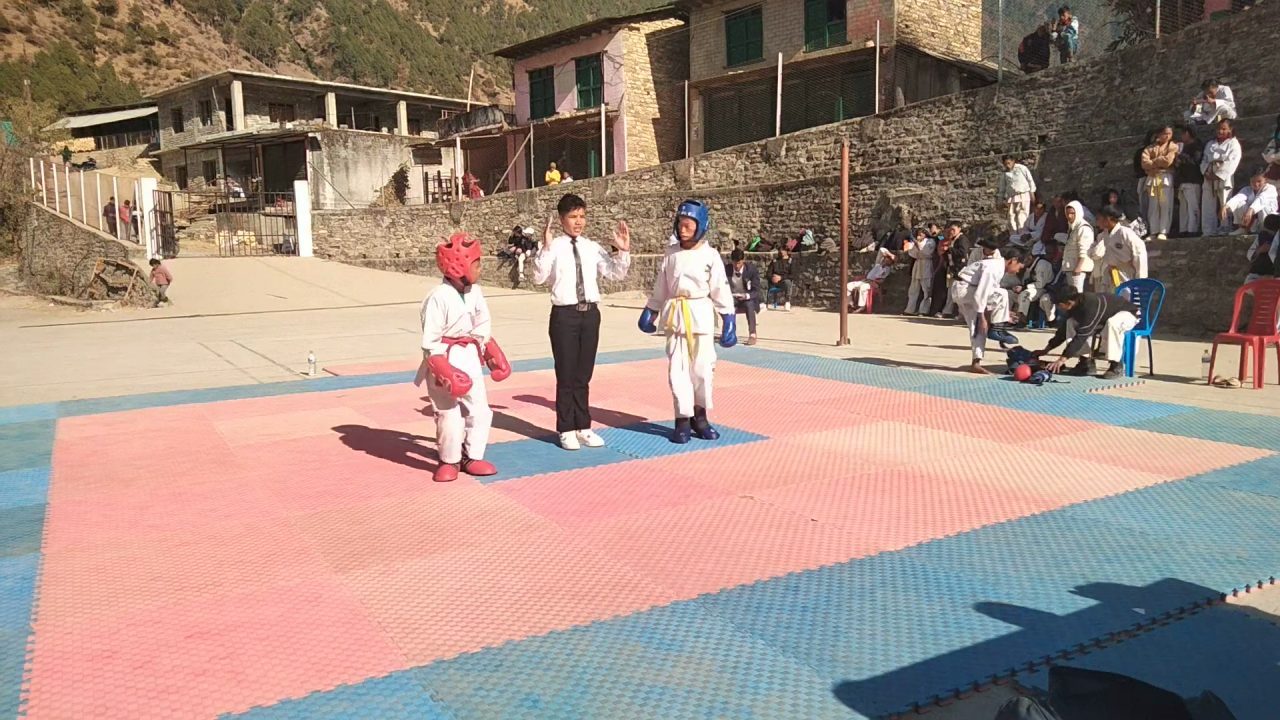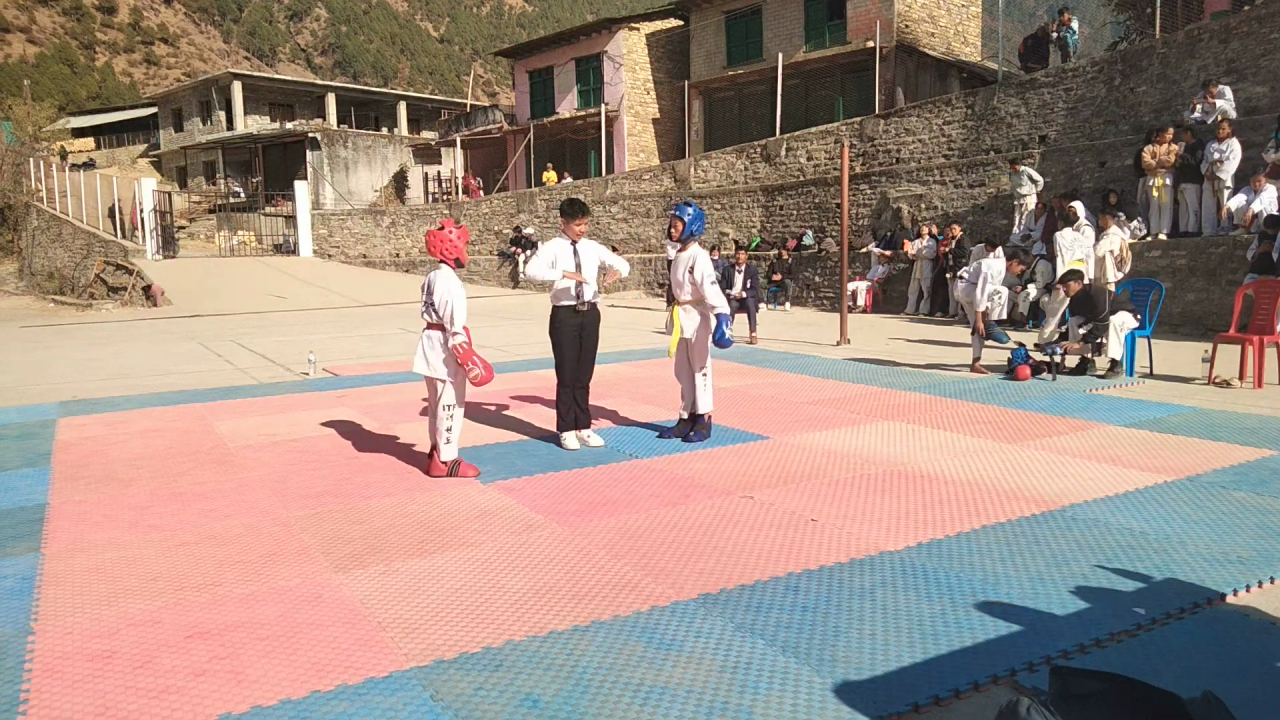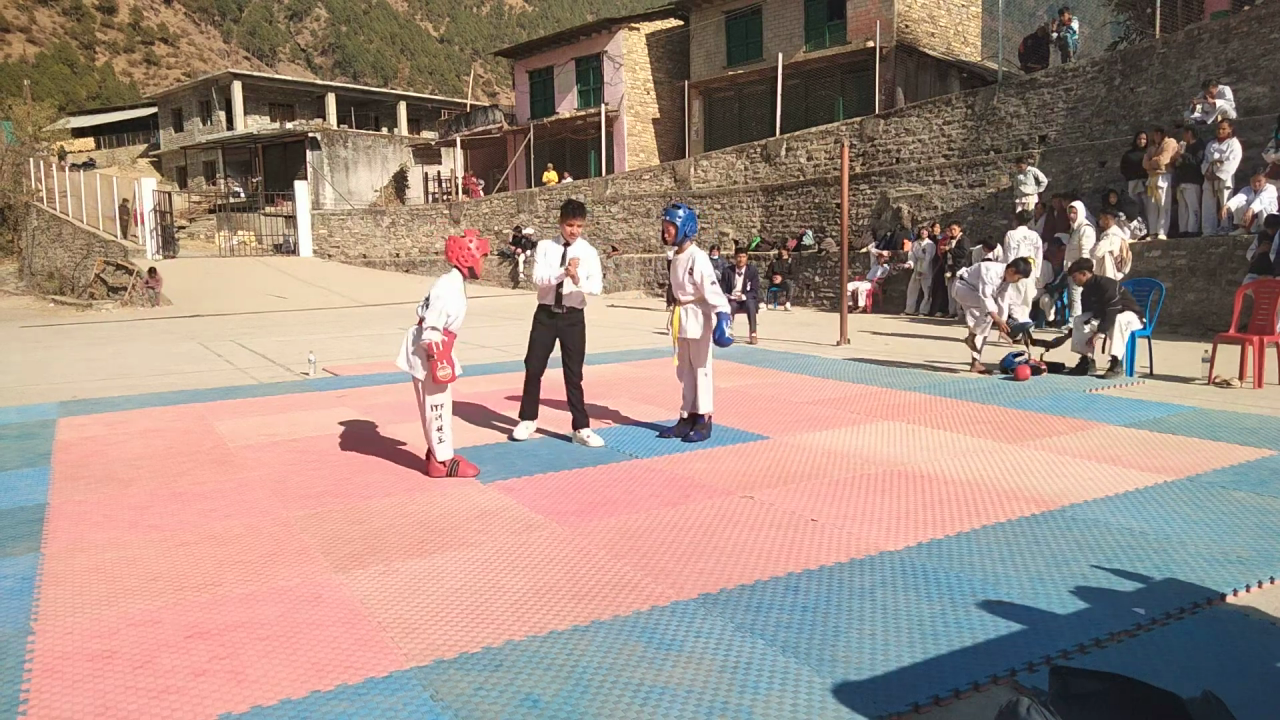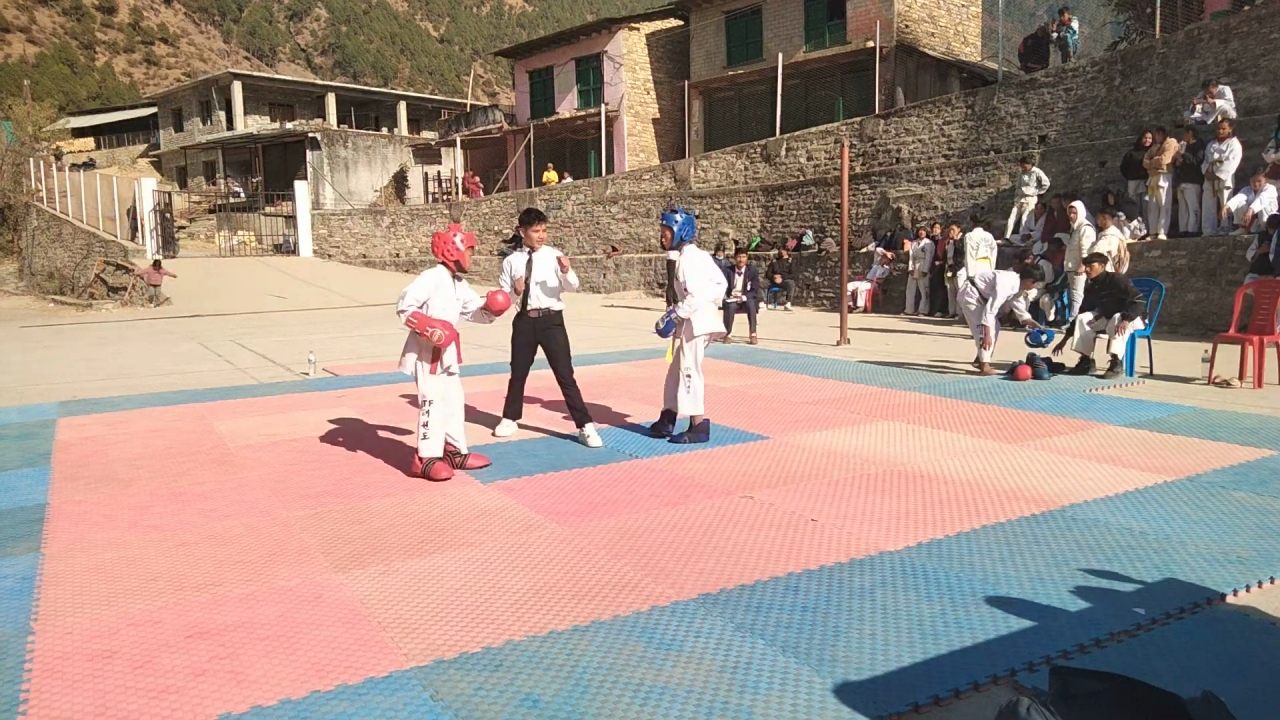
dt=0.7s
person 1, frame 1
left shoulder: (474, 292)
right shoulder: (439, 297)
left elbow: (481, 326)
right elbow: (430, 341)
left wrist: (493, 355)
right wrist: (446, 372)
left hip: (468, 357)
right hip: (444, 359)
left knee: (480, 411)
right knee: (449, 415)
left ankle: (472, 457)
right ankle: (449, 460)
person 1, frame 2
left shoulder: (432, 277)
right shoulder: (450, 282)
right elbow: (455, 326)
right wrist: (468, 359)
left hip: (432, 342)
right hip: (446, 347)
left knee: (440, 405)
right knee: (451, 405)
left ankle: (439, 454)
right ankle: (445, 461)
person 1, frame 3
left shoulder: (453, 282)
right shoulder: (450, 286)
right elbow: (432, 324)
left wrist: (442, 356)
right wrist: (439, 358)
left hip: (428, 346)
right hip: (428, 347)
left knee: (438, 403)
right knee: (437, 403)
left ankle: (439, 452)
right ankle: (442, 460)
person 1, frame 4
left shoulder: (460, 283)
right shoulder: (430, 278)
left elbow: (476, 312)
right elbow: (403, 308)
left wrist: (492, 307)
right wrist: (428, 327)
left hip: (446, 346)
right hip: (424, 346)
left knee: (452, 399)
right knee: (431, 400)
left ankle: (455, 452)
right ankle: (427, 459)
person 2, frame 1
left shoulder: (593, 248)
right shoulder: (554, 248)
left elbow: (616, 274)
right elbow: (539, 277)
left wrist: (623, 251)
right wrist: (546, 247)
left hip: (590, 313)
right hip: (565, 314)
left knee: (583, 375)
right knee: (566, 375)
left ankle: (583, 427)
right ankle: (566, 430)
person 2, frame 2
left shoulder: (593, 247)
right shoulder: (551, 248)
left elbow: (622, 265)
right elbow: (531, 271)
left wrist: (617, 272)
right wrist: (565, 274)
left hip: (590, 313)
right hip: (564, 315)
left knee: (584, 375)
right knee: (566, 375)
left ankle: (583, 427)
right ankle: (566, 430)
person 2, frame 3
left shoulder: (588, 252)
right shoulder: (545, 247)
left elbow: (597, 287)
right elbow: (538, 279)
left wrist: (578, 280)
right wrist: (563, 272)
left hip: (573, 317)
right hip: (545, 314)
left knee: (573, 375)
right knee: (534, 368)
left ankle: (581, 428)
right ankle: (528, 419)
person 2, frame 4
left shoulder: (554, 256)
right shoulder: (511, 261)
left elbow: (572, 286)
left wrist: (566, 272)
right wrist: (514, 291)
left hip: (551, 320)
right hip: (524, 320)
left knee: (565, 374)
right knee: (518, 372)
left ankle: (585, 427)
right ankle: (510, 419)
person 3, frame 1
left shoulder: (711, 255)
right shoulder: (671, 253)
left elbow: (722, 290)
right elbow: (661, 285)
left wrist: (728, 320)
right wrist: (650, 311)
left hip: (701, 314)
right hip: (675, 313)
left knee: (703, 367)
right knee: (677, 368)
left ankle: (700, 417)
right ankle: (683, 421)
person 3, frame 2
left shoulder: (698, 256)
right shoulder: (679, 254)
left elbow: (711, 289)
left wrist: (722, 318)
left hip: (698, 318)
right hip: (681, 318)
left knee: (700, 369)
right knee: (684, 370)
left ankle: (703, 421)
right ankle: (687, 419)
person 3, frame 3
left shoulder: (697, 257)
right shoulder: (677, 256)
left elbow: (712, 289)
left wrist: (723, 317)
left hip: (698, 317)
right hip: (682, 318)
left knee: (701, 369)
right knee: (684, 370)
left ankle: (703, 421)
right ankle: (687, 418)
person 3, frame 4
left shoulder: (686, 259)
right shoulder: (703, 255)
left elbow: (694, 297)
right elbow: (721, 284)
left wrist: (673, 315)
left hip: (697, 319)
right hip: (708, 317)
left knee: (689, 370)
right knee: (678, 367)
left ankle: (699, 426)
right ankle: (667, 420)
